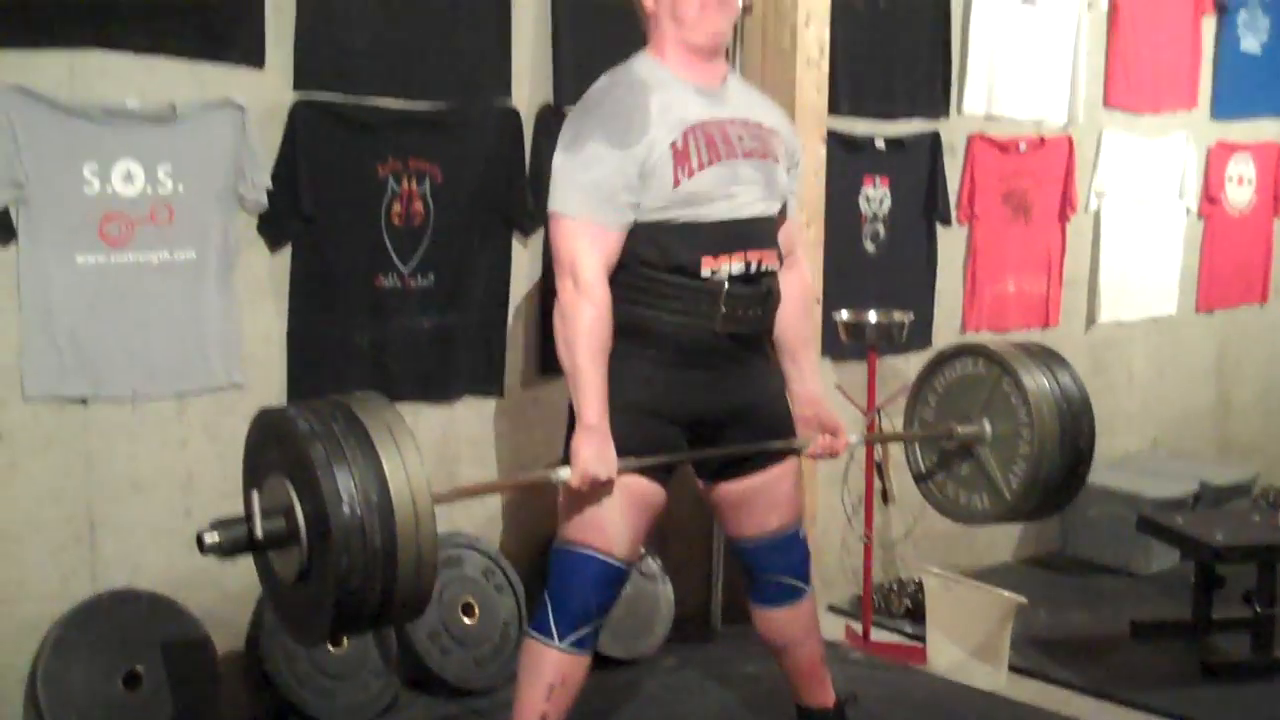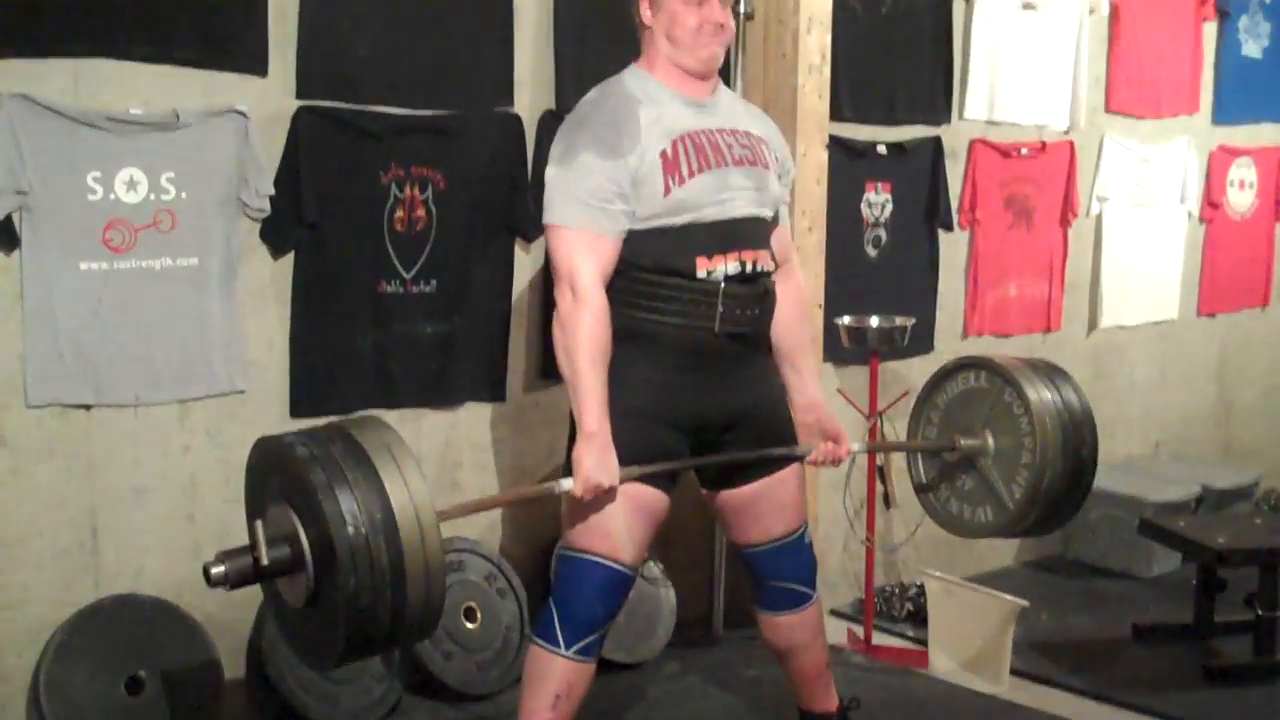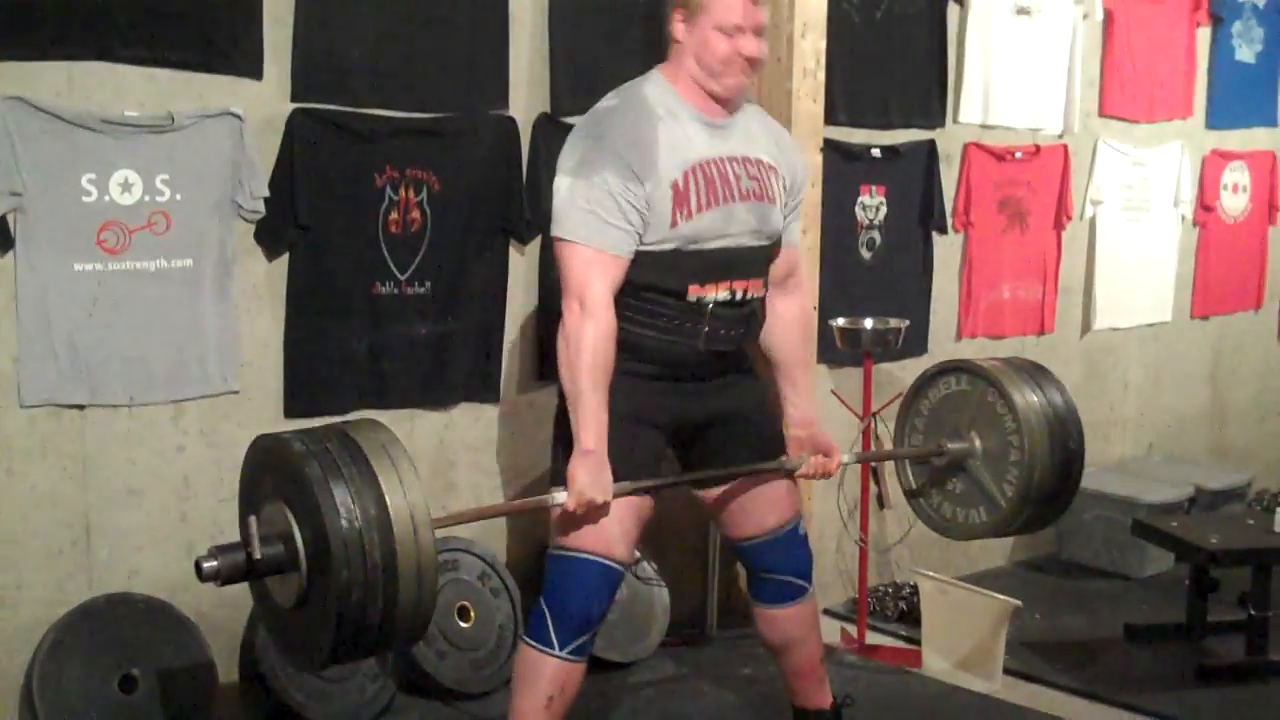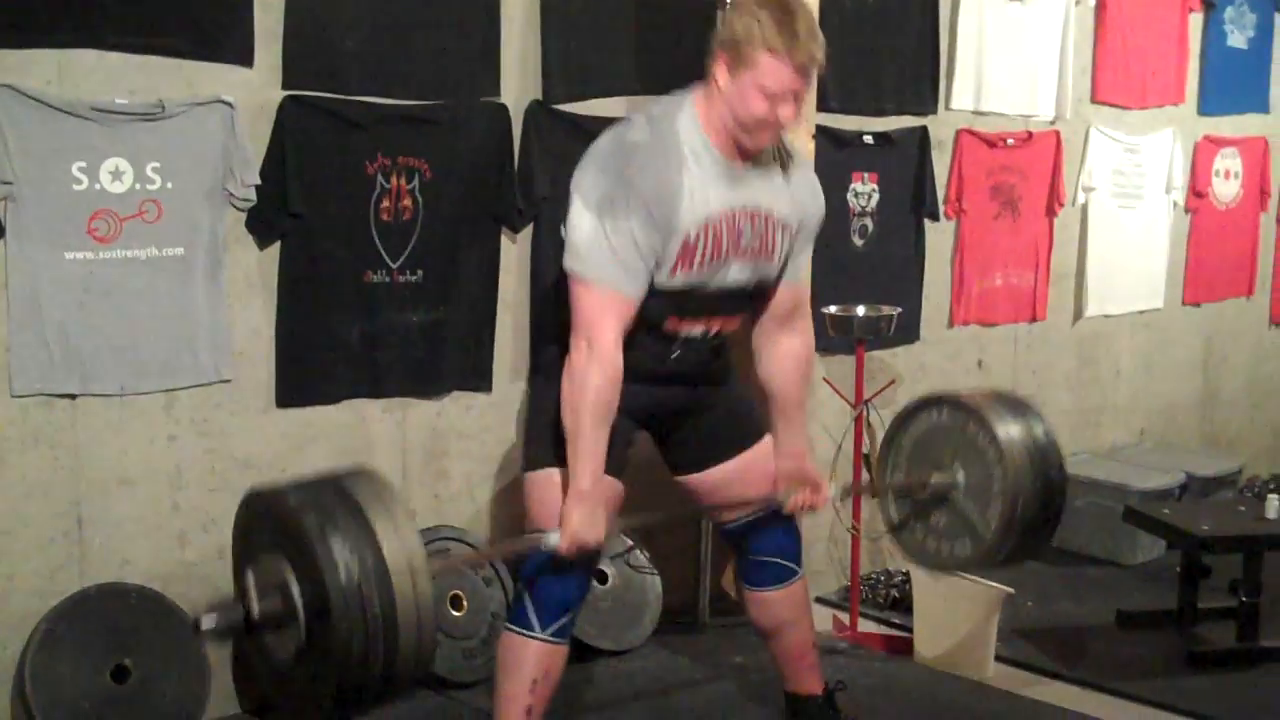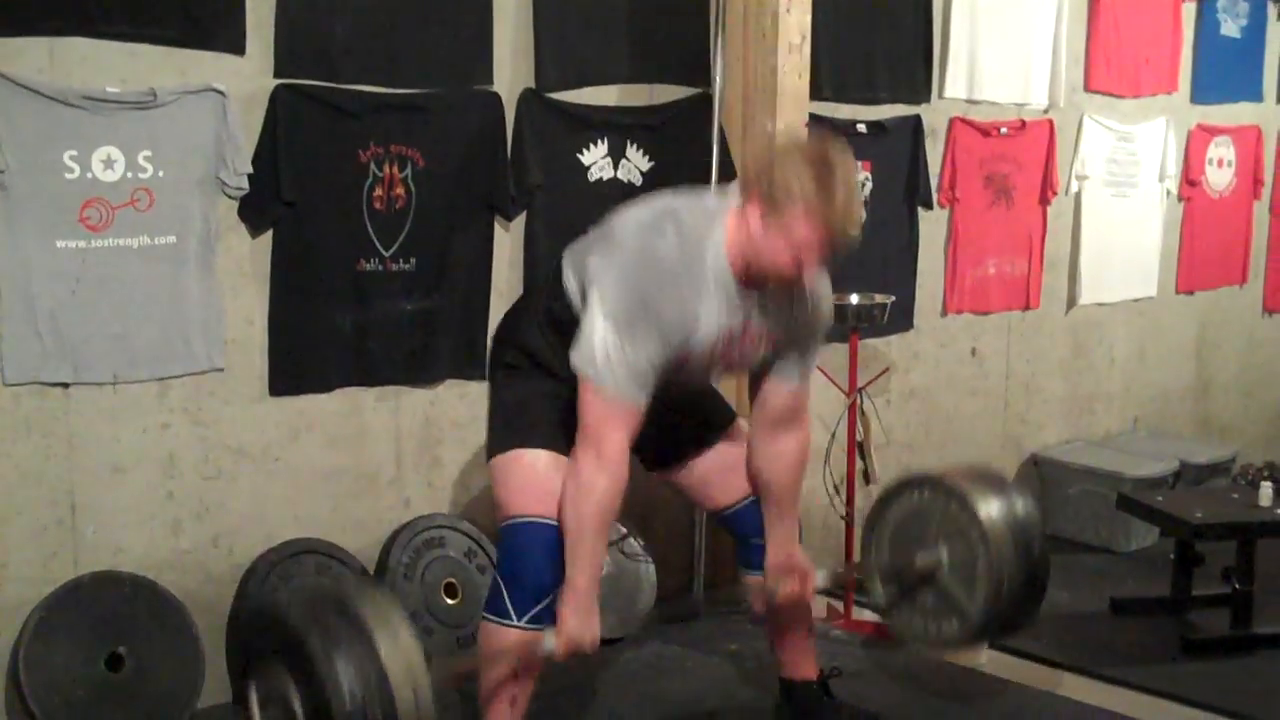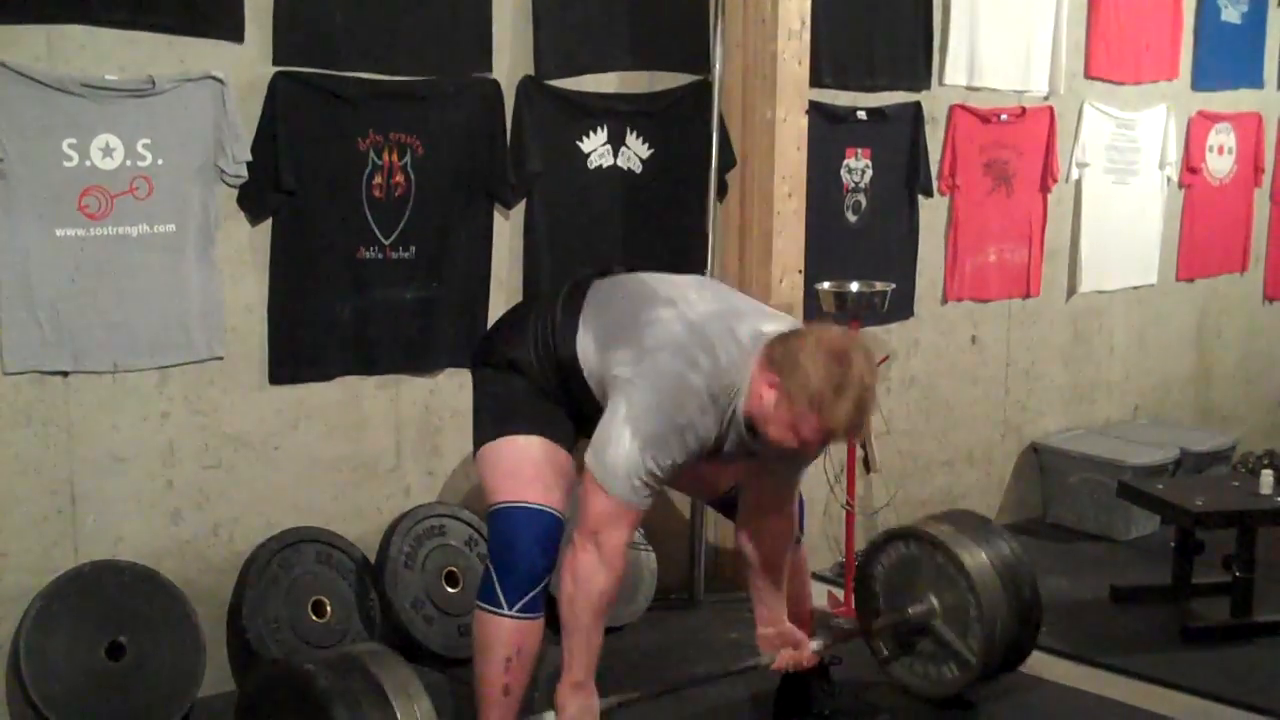
dt=0.2s
person 1, frame 1
left shoulder: (768, 120)
right shoulder: (617, 112)
left elbow: (789, 265)
right elbow: (582, 281)
left wrist: (807, 391)
right wrist: (592, 425)
left hip: (745, 371)
right hip: (642, 373)
left knee: (781, 563)
right knee: (587, 582)
person 1, frame 2
left shoulder: (757, 129)
right shoulder: (607, 122)
left elbow: (784, 273)
right elbow: (579, 291)
left wrist: (808, 400)
right wrist: (592, 433)
left hip: (745, 375)
right hip: (642, 378)
left knee: (787, 568)
right knee: (593, 587)
person 1, frame 3
left shoulder: (773, 146)
right shoulder: (618, 133)
left elbow: (787, 290)
right elbow: (587, 305)
left wrist: (801, 414)
right wrist: (590, 450)
left hip: (728, 380)
right hip: (625, 381)
left knee: (783, 559)
right knee: (581, 586)
person 1, frame 4
left shoulder: (798, 184)
right shoulder: (638, 158)
left elbow: (785, 326)
right elbow: (598, 343)
left wrist: (792, 450)
right wrist: (584, 492)
left hip: (697, 370)
right hip: (593, 358)
left knee: (773, 533)
right knee: (559, 572)
person 1, frame 5
left shoulder: (804, 292)
right shoulder: (652, 264)
left elbow: (781, 423)
right elbow: (601, 449)
left wrist: (785, 543)
right wrist: (581, 600)
left hip: (664, 387)
right hip: (549, 369)
left knee: (763, 520)
right knee: (536, 548)
person 1, frame 6
left shoulder: (800, 385)
right shoulder: (674, 389)
left elbow: (766, 509)
right elbow: (600, 546)
left wrist: (773, 618)
left hip: (624, 377)
right hip: (534, 371)
left knee: (778, 515)
right knee: (529, 539)
left ankle: (804, 681)
